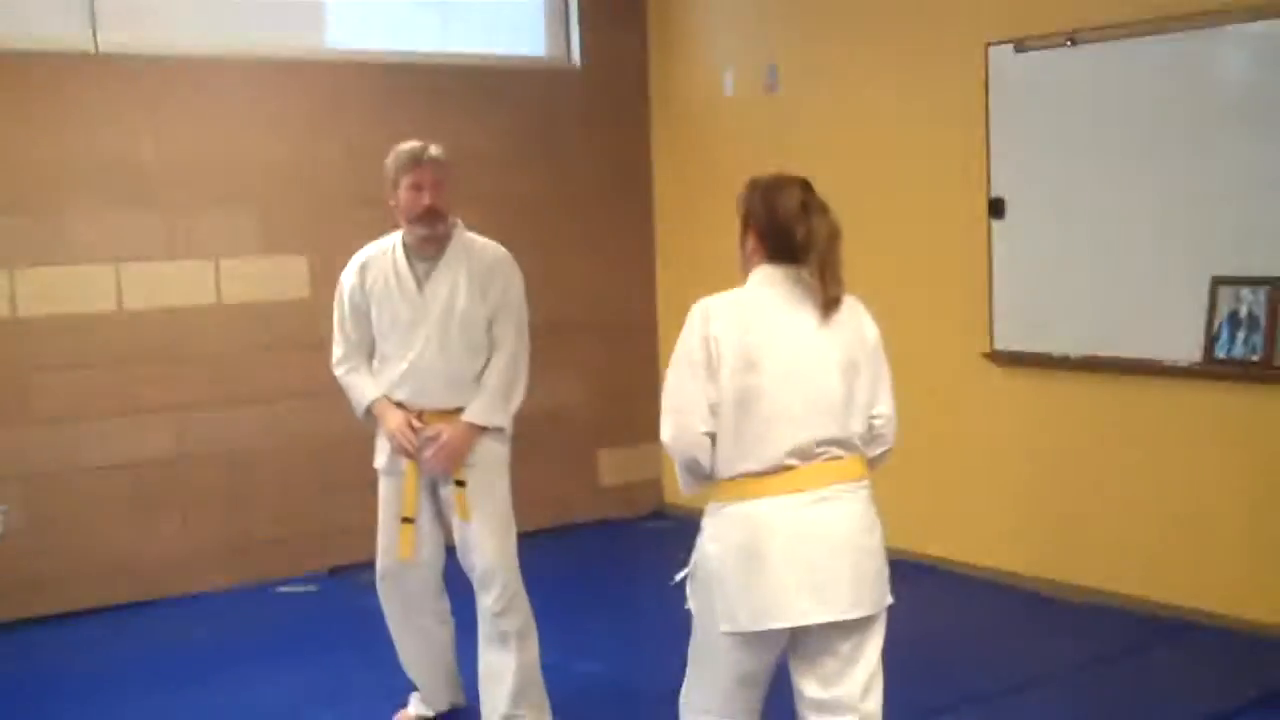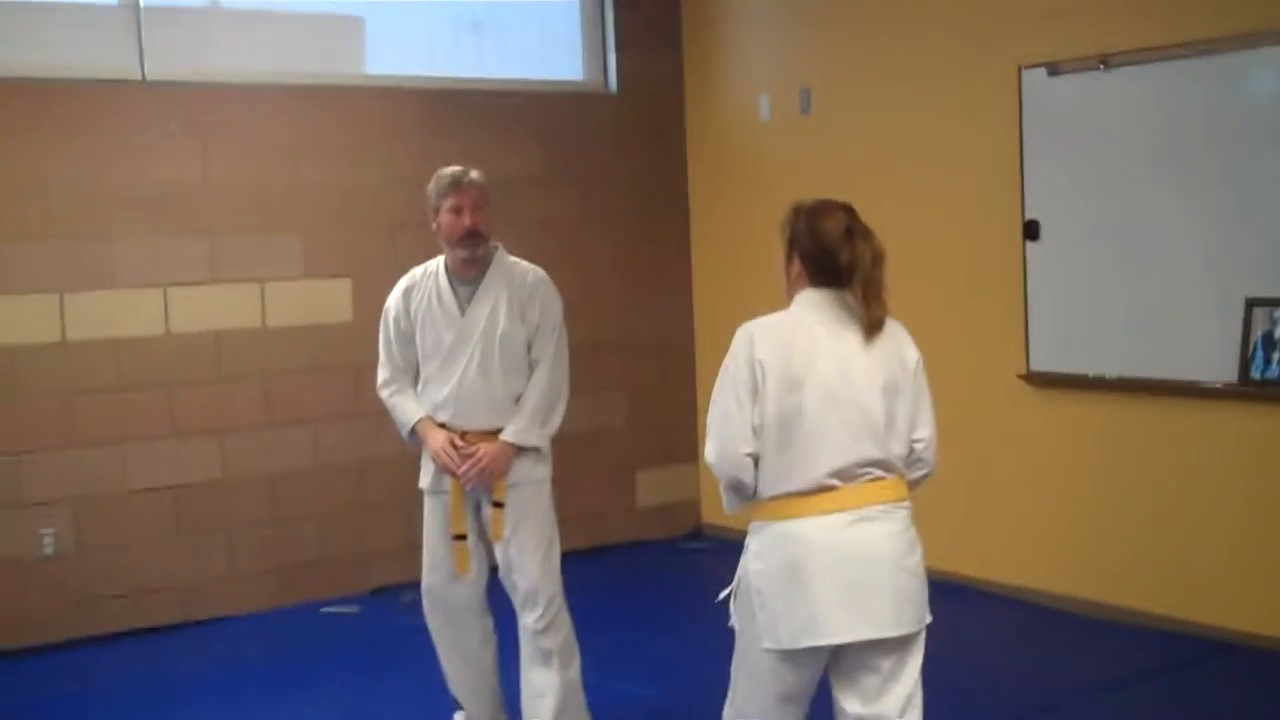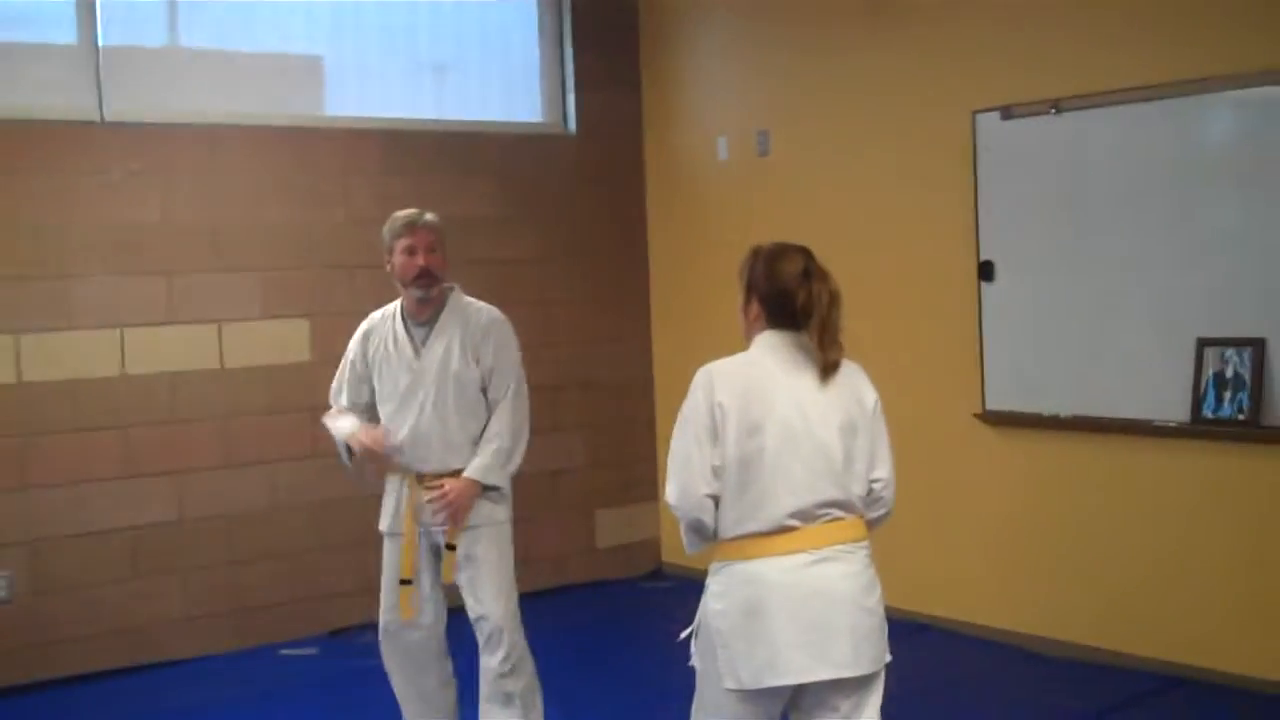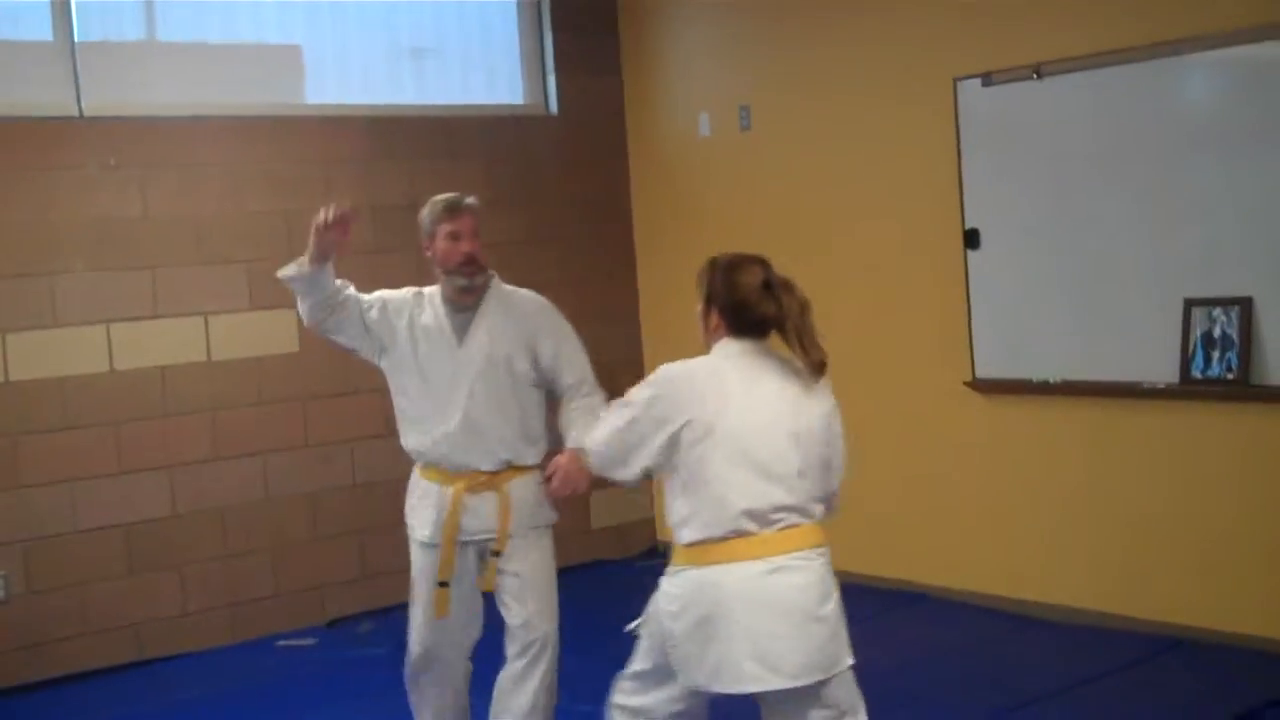
dt=0.5s
person 1, frame 1
left shoulder: (490, 262)
right shoulder: (367, 268)
left elbow: (510, 356)
right elbow: (349, 356)
left wrist: (471, 425)
right wrist: (384, 410)
left hip: (472, 437)
right hip: (403, 438)
left knee: (493, 569)
right knee: (401, 570)
person 1, frame 2
left shoulder: (530, 285)
right shoulder: (410, 292)
left elbow: (549, 378)
right elbow: (393, 379)
left wrist: (508, 445)
right wrist: (428, 430)
left hip: (515, 458)
right hip: (445, 460)
left knee: (537, 590)
right knee: (447, 590)
person 1, frame 3
left shoulder: (485, 323)
right shoulder: (373, 333)
left elbow: (511, 414)
right elbow: (344, 404)
left wrist: (472, 480)
right wrist: (355, 434)
left hip: (474, 498)
right hip: (405, 499)
left knee: (498, 623)
right knee: (405, 630)
person 1, frame 4
left shoulder: (530, 312)
right shoulder: (398, 315)
left elbow: (582, 391)
right elbow: (321, 306)
left wrist: (580, 450)
right wrist: (319, 252)
left hip: (517, 501)
right hip: (439, 504)
left knee: (535, 634)
right knee: (434, 643)
person 2, frame 1
left shoulder: (717, 317)
right shoulder: (853, 316)
left elbow: (687, 440)
right elbow: (880, 430)
left hip: (751, 534)
right hip: (841, 527)
person 2, frame 2
left shoulder: (760, 339)
right shoulder: (895, 339)
left elbow: (731, 458)
right elbow: (920, 453)
left hip: (794, 552)
right hip: (883, 546)
person 2, frame 3
left shoulder: (720, 381)
right shoulder: (853, 381)
left elbow: (691, 499)
right elbow: (879, 494)
left hip: (753, 592)
right hip: (843, 584)
person 2, frame 4
left shoulder: (678, 385)
right shoulder: (812, 387)
left elbow: (606, 451)
right elbow: (824, 492)
left hip: (709, 592)
right hip: (799, 583)
